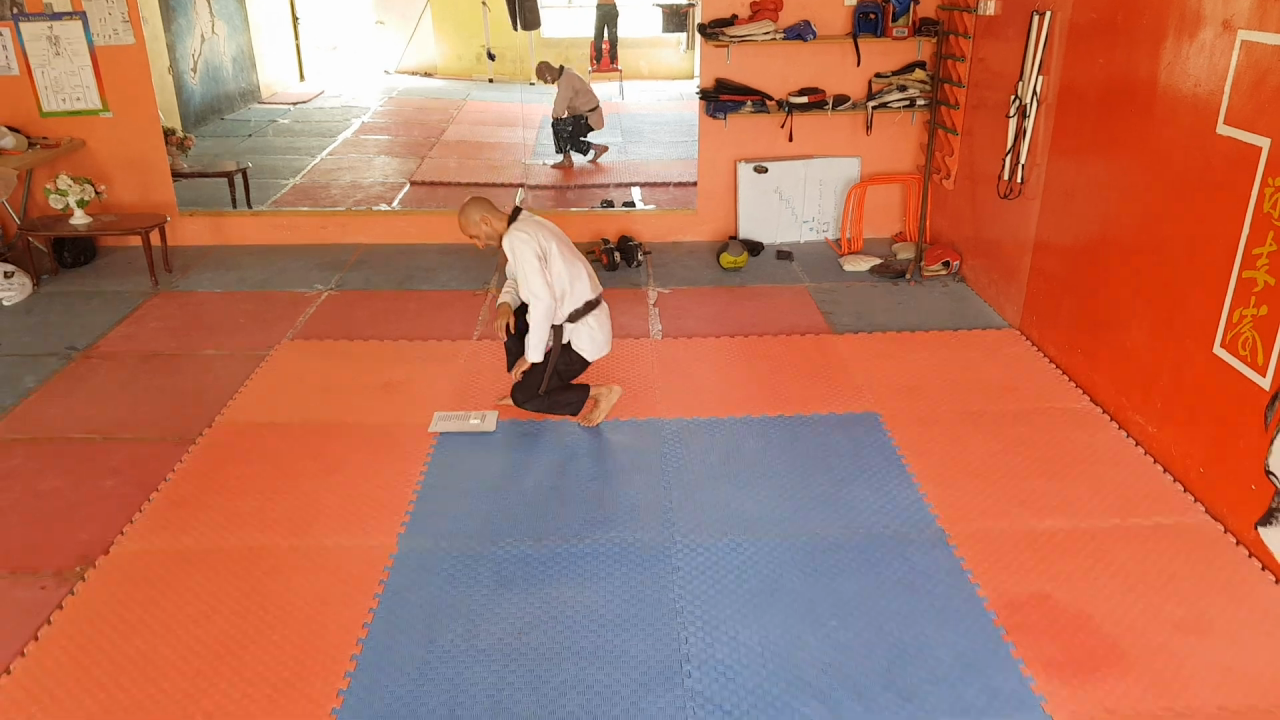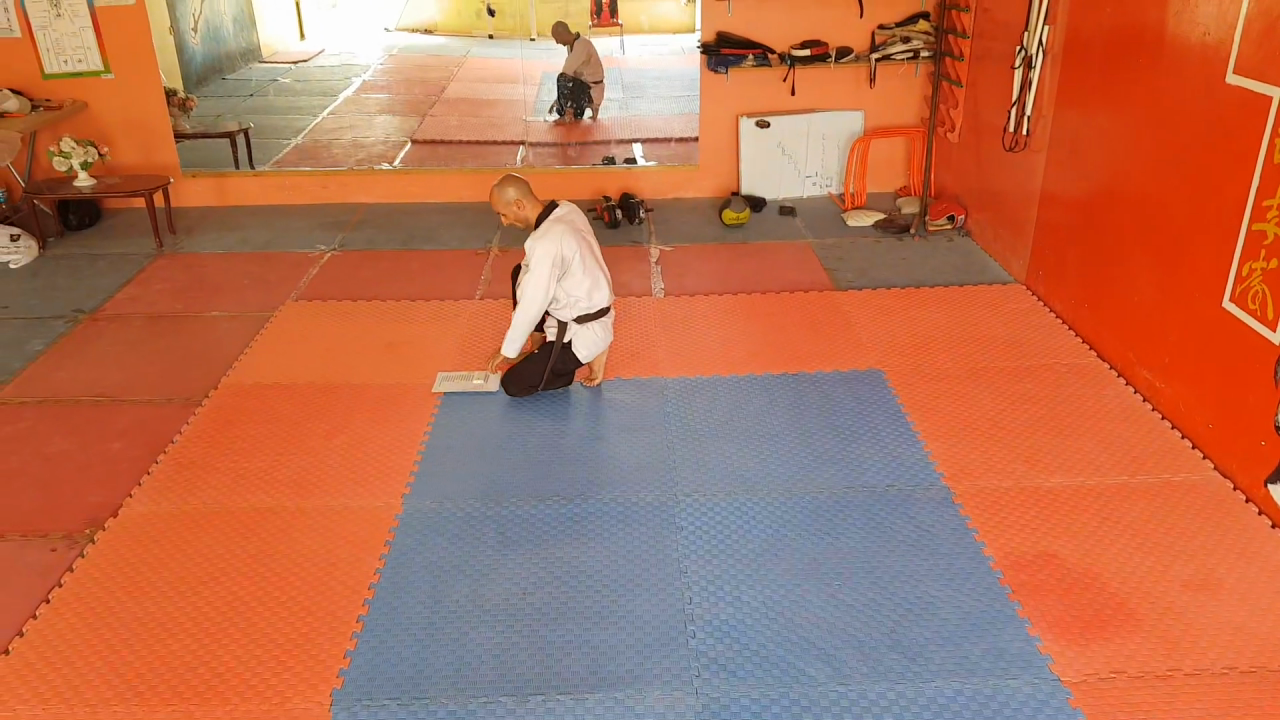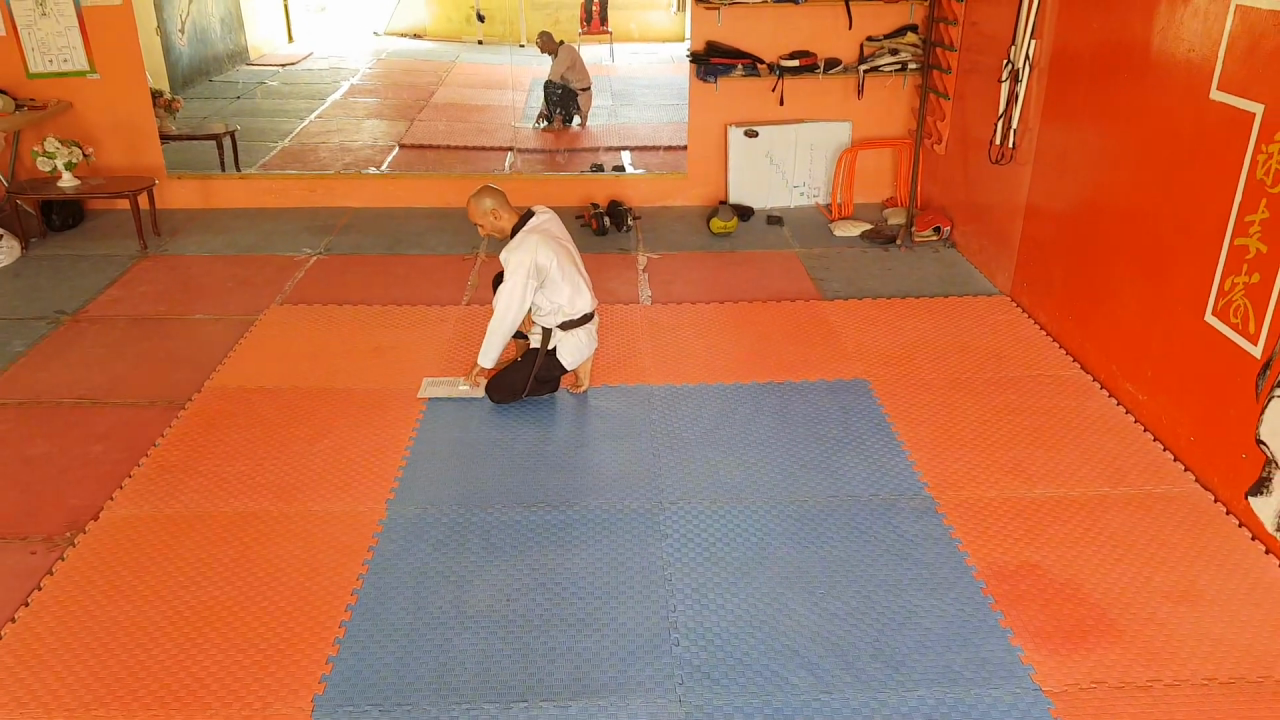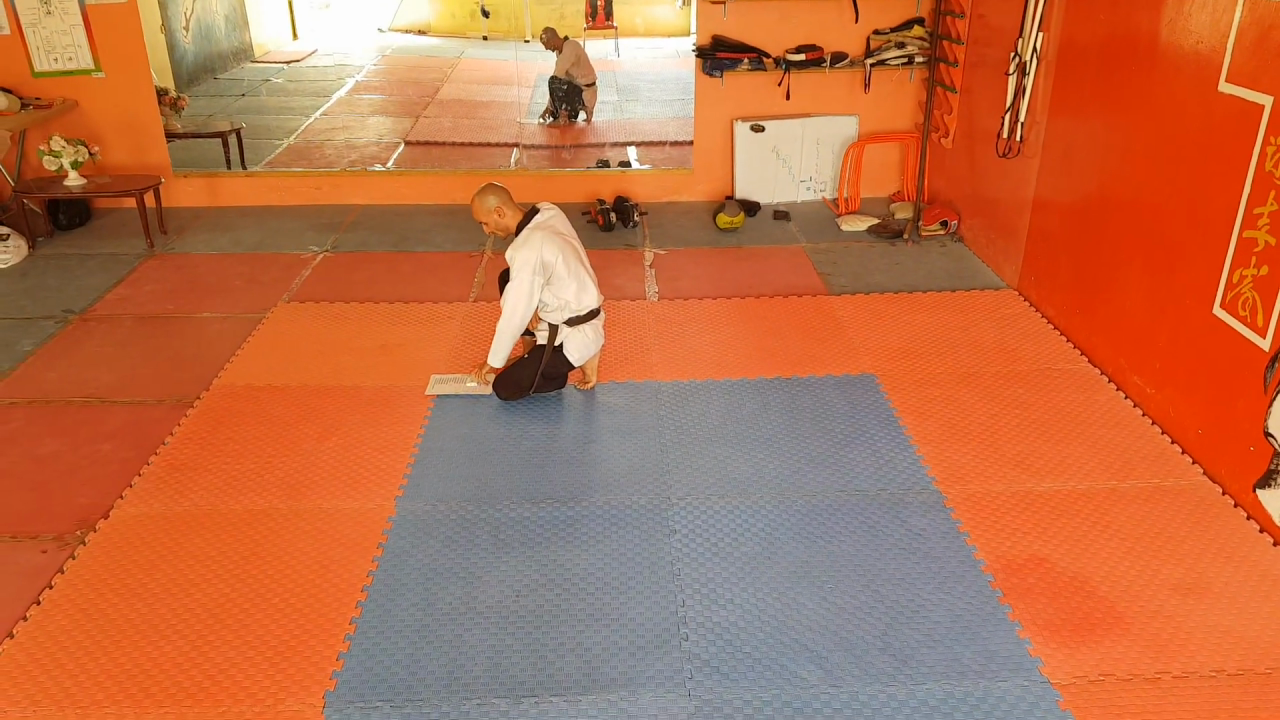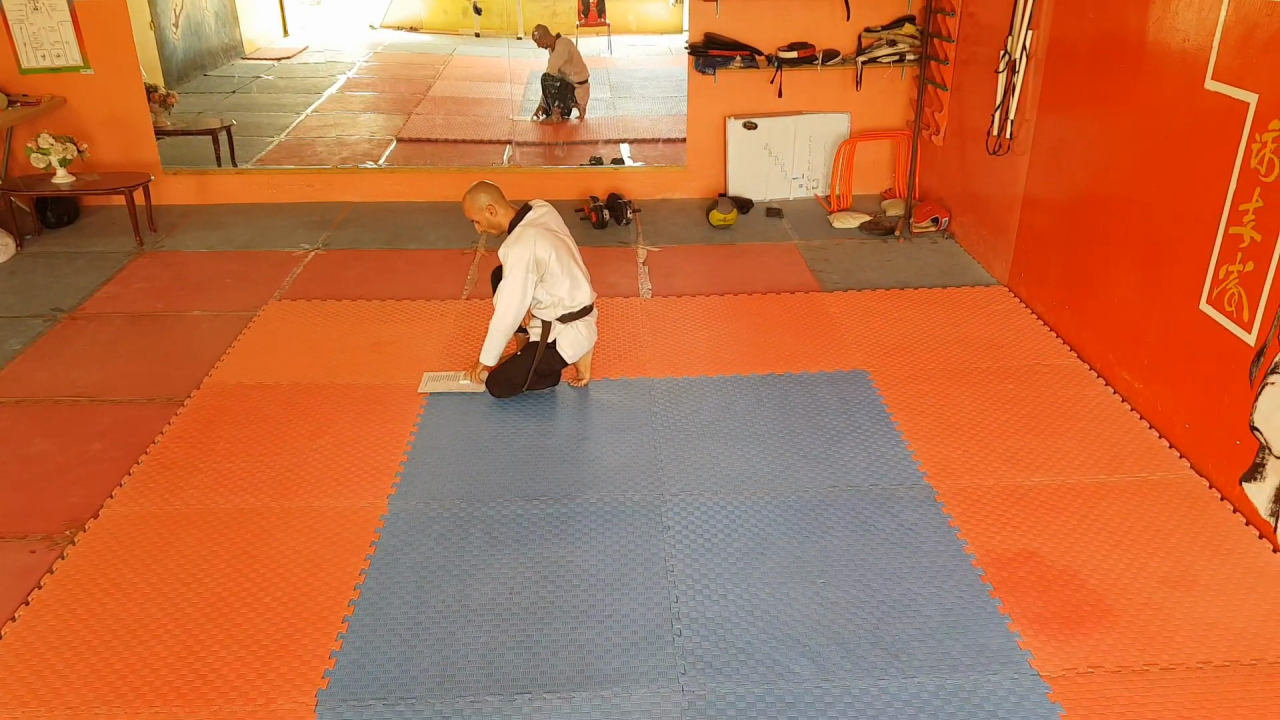
dt=0.7s
person 1, frame 1
left shoulder: (518, 238)
right shoulder: (528, 224)
left elbow: (543, 301)
right elbow: (517, 277)
left wrist: (532, 356)
right wrist: (504, 303)
left hip: (582, 332)
right hip: (579, 315)
left knee: (525, 396)
right knee: (510, 322)
left ankle: (600, 395)
person 1, frame 2
left shoulder: (546, 242)
right shoulder: (566, 209)
left elbow: (531, 307)
left wrist: (507, 351)
right wrist: (524, 283)
left hip: (583, 333)
right hip: (592, 309)
left knee: (513, 385)
right knee: (520, 274)
left ankle: (589, 355)
right ankle: (539, 350)
person 1, frame 3
left shoulder: (522, 252)
right shoulder: (544, 215)
left elbow: (505, 317)
left wrist: (484, 362)
right wrist: (523, 305)
left hip: (569, 339)
right hip: (575, 313)
left knee: (497, 391)
right knee: (503, 282)
left ankle: (573, 360)
right ankle: (525, 356)
person 1, frame 4
left shoulder: (528, 250)
right shoulder: (549, 212)
left elbow: (514, 316)
left wrist: (493, 362)
right wrist: (531, 304)
left hip: (575, 336)
right hip: (578, 309)
left knee: (505, 388)
right knee: (509, 280)
left ankle: (579, 357)
right ankle: (532, 353)
person 1, frame 5
left shoulder: (521, 248)
right shoulder: (541, 209)
left elbow: (507, 314)
left wrist: (485, 360)
right wrist: (524, 301)
left hip: (568, 333)
right hip: (573, 307)
left knee: (498, 386)
right knee: (501, 277)
left ankle: (573, 354)
right ankle: (525, 349)
